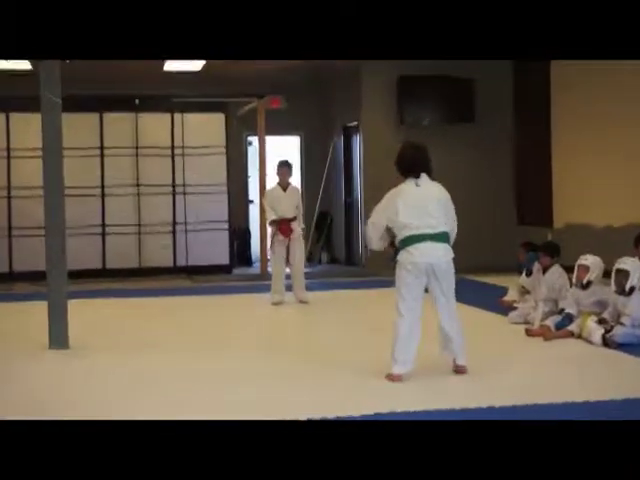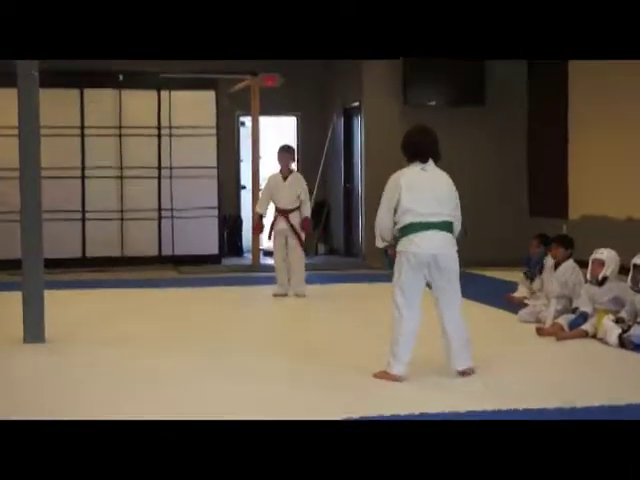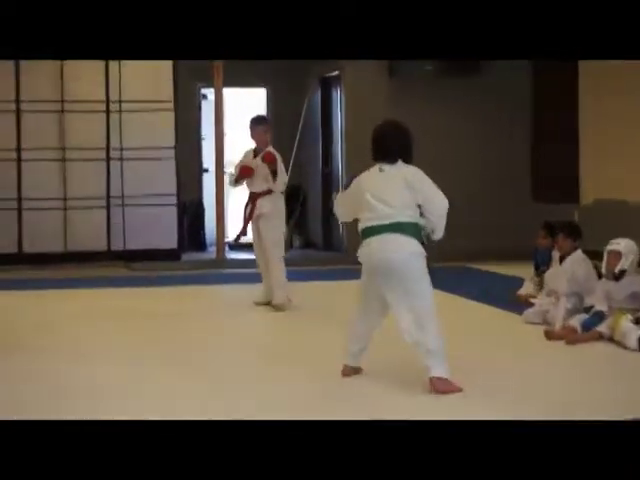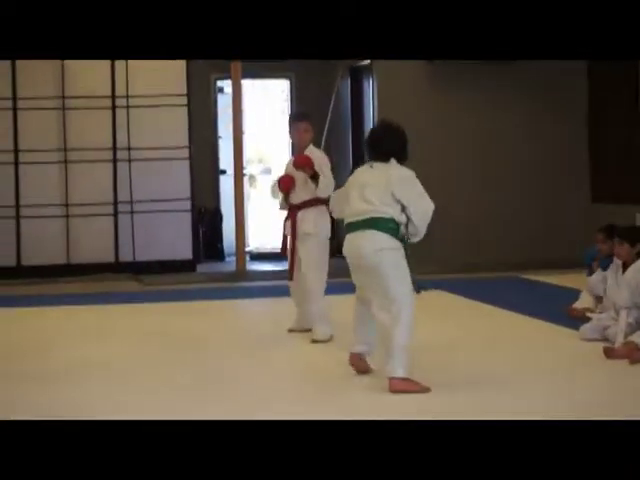
dt=0.7s
person 1, frame 1
left shoulder: (396, 195)
right shoulder: (440, 190)
left elbow: (374, 227)
right elbow: (453, 226)
left wrist: (386, 243)
left hip: (413, 255)
right hip: (441, 253)
left knee: (407, 312)
right knee: (447, 308)
left ankle: (399, 368)
right ankle: (459, 361)
person 1, frame 2
left shoulder: (399, 178)
right shoulder: (445, 179)
left elbow: (384, 218)
right elbow: (456, 218)
left wrist: (387, 242)
left hip: (412, 245)
right hip: (443, 244)
left knee: (406, 308)
right knee: (450, 305)
left ankle: (397, 367)
right ankle: (462, 362)
person 1, frame 3
left shoulder: (363, 180)
right shoulder: (413, 175)
left elbow: (342, 210)
right elbow: (438, 207)
left wrist: (342, 195)
right wrist: (433, 232)
left hip: (372, 248)
right hip: (404, 246)
left knee: (368, 310)
right knee: (422, 310)
left ankle: (351, 362)
right ankle: (437, 374)
person 1, frame 4
left shoulder: (358, 174)
right shoulder: (401, 175)
left elbow: (337, 206)
right elbow: (422, 210)
right wrist: (414, 231)
left hip: (353, 242)
right hip: (381, 243)
left knee: (367, 300)
right knee: (400, 306)
left ankle: (359, 353)
person 2, frame 1
left shoulder: (296, 191)
right shoulder: (271, 193)
right elbow: (269, 211)
left wrist: (300, 228)
right wrist: (278, 224)
left hip: (294, 230)
right hip: (278, 231)
left knee: (298, 263)
right knee: (277, 265)
left ankle: (300, 294)
right ankle: (277, 296)
person 2, frame 2
left shoulder: (299, 179)
right shoulder: (272, 179)
left elbow: (306, 200)
right elbow: (264, 199)
left wrist: (306, 219)
right wrist: (258, 219)
left hip: (295, 220)
right hip: (279, 220)
left knee: (296, 254)
right knee: (279, 256)
left ankle: (298, 288)
right ankle: (282, 287)
person 2, frame 3
left shoulder: (273, 157)
right shoulder: (248, 156)
left elbow: (280, 185)
right elbow: (233, 181)
left wrist: (272, 169)
right wrist: (239, 175)
left hip: (271, 206)
right hip: (256, 206)
left knee: (273, 251)
right knee: (261, 252)
left ankle: (280, 296)
right ankle: (270, 293)
person 2, frame 4
left shoulder: (318, 157)
right shoulder: (292, 163)
left elbow: (327, 189)
left wrist: (313, 174)
right wrist: (284, 191)
left hip: (314, 220)
right hip: (296, 221)
left knee: (311, 276)
right knee: (296, 275)
left ankle: (322, 328)
right ankle: (305, 320)
